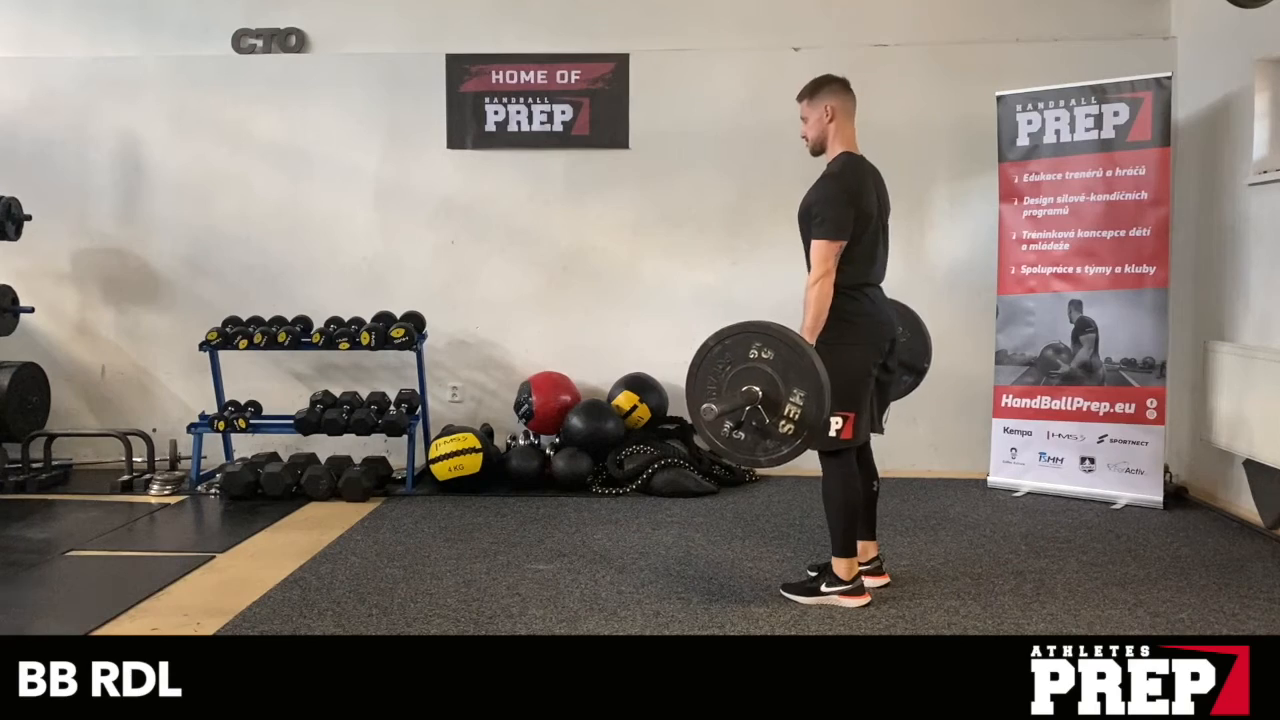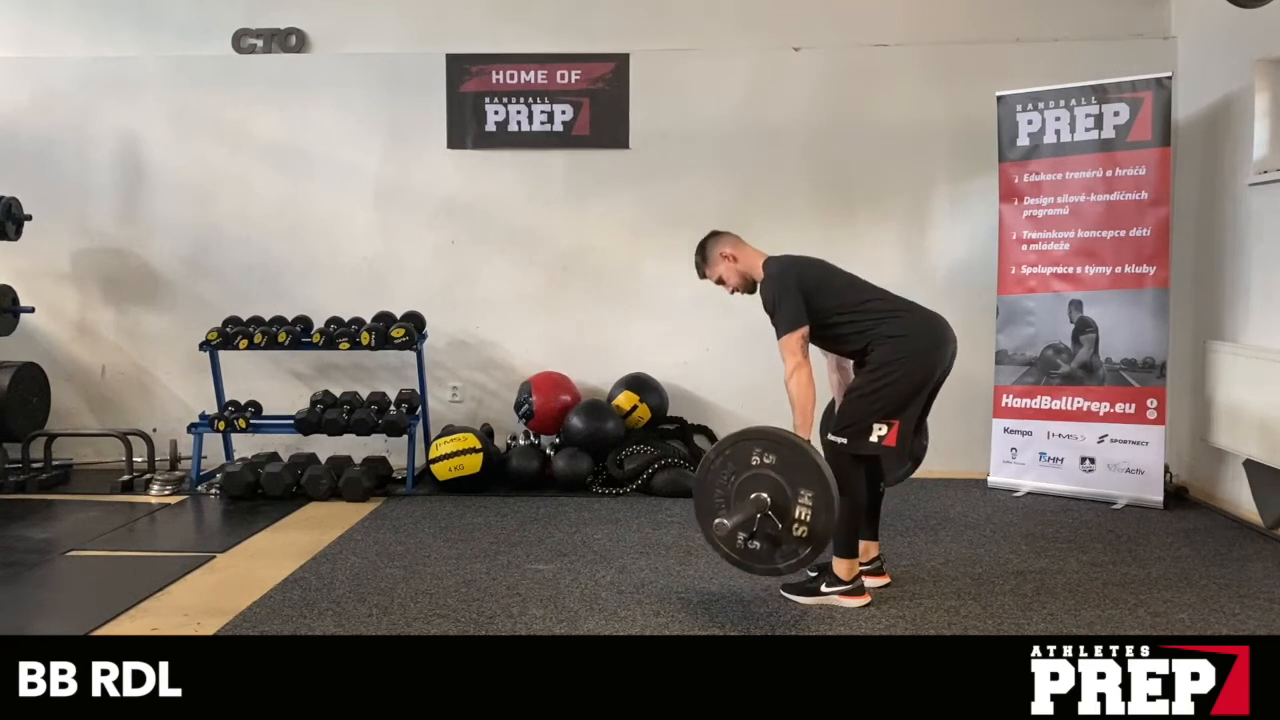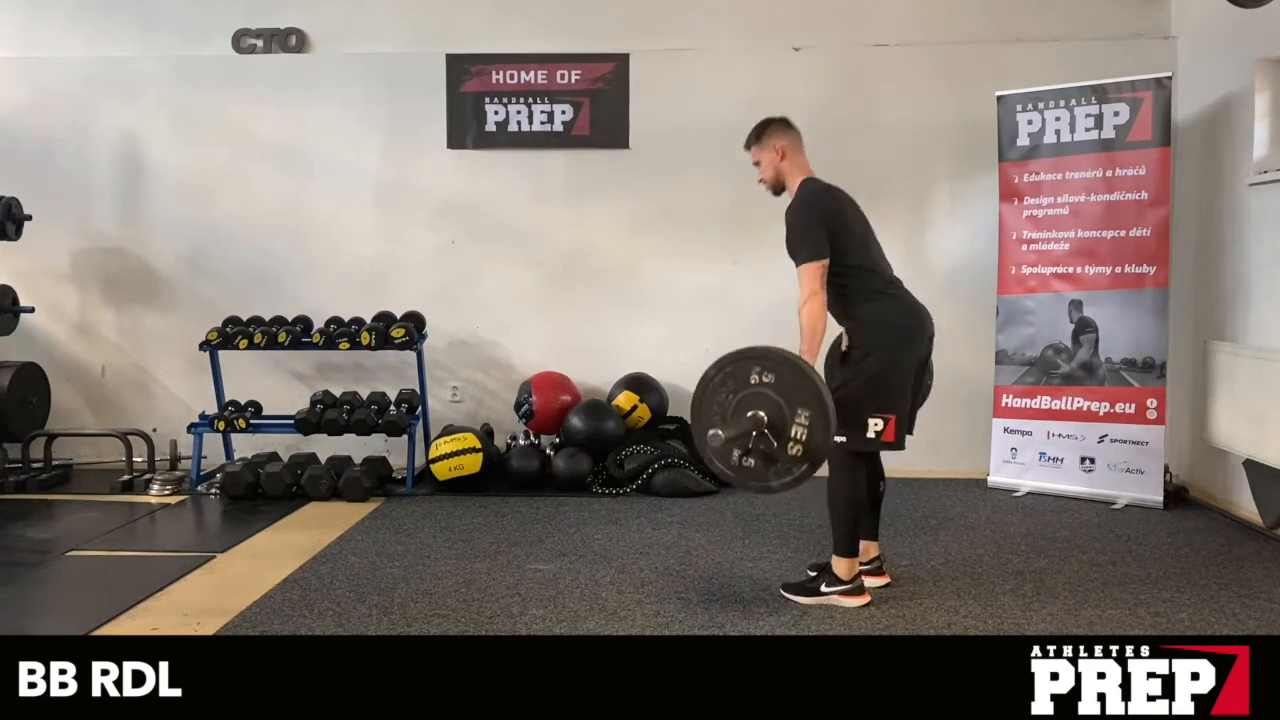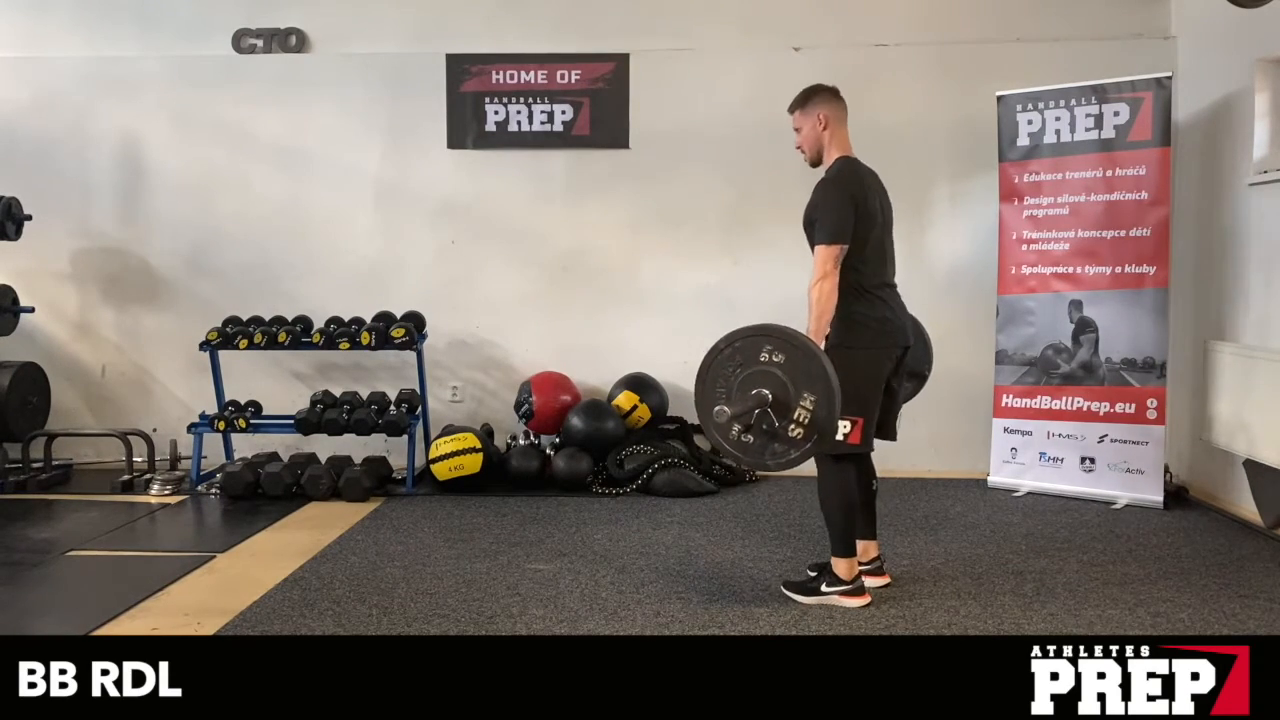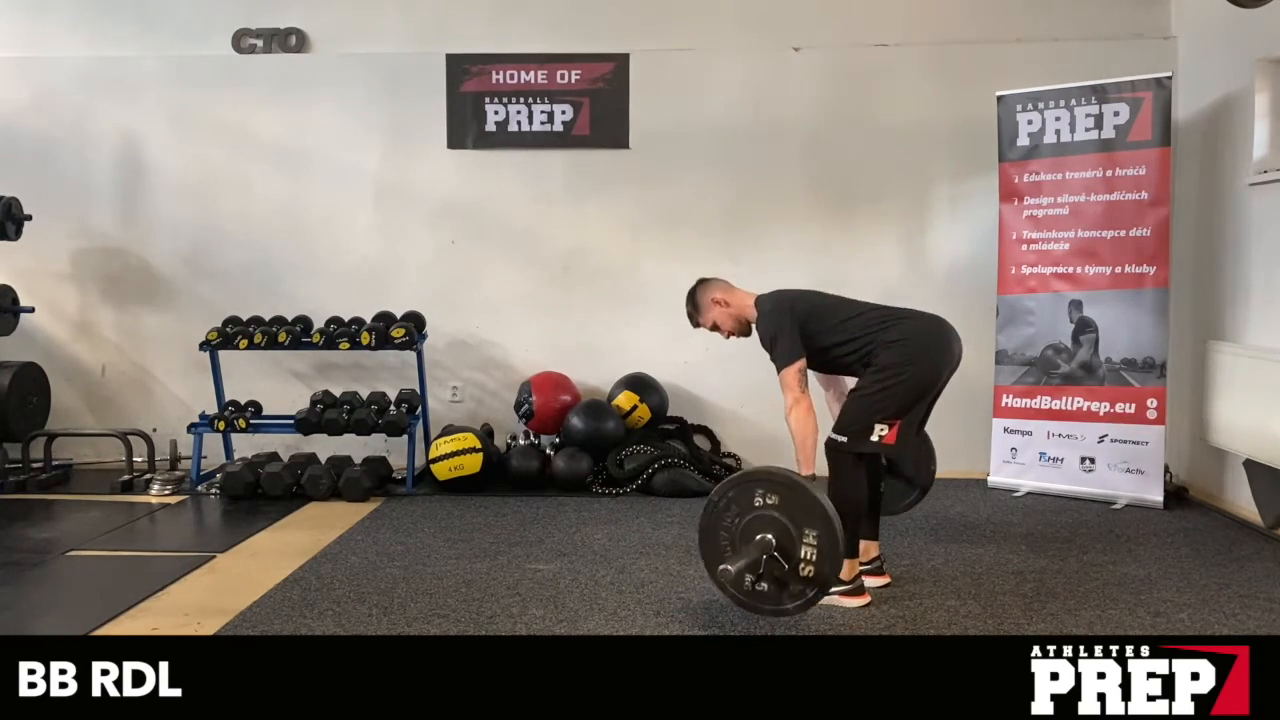
dt=1s
person 1, frame 1
left shoulder: (835, 182)
right shoulder: (867, 176)
left elbow: (823, 273)
left wrist: (803, 347)
left hip: (847, 333)
right hip: (873, 325)
left knee: (835, 449)
right knee: (854, 446)
left ankle: (844, 578)
right ankle: (866, 558)
person 1, frame 2
left shoulder: (777, 282)
right shoulder: (793, 273)
left elbow: (796, 367)
right elbow: (837, 352)
left wrist: (801, 444)
right wrist: (847, 413)
left hip: (910, 344)
right hip: (931, 338)
left knee: (843, 445)
right knee: (860, 442)
left ankle: (844, 579)
right ankle: (868, 558)
person 1, frame 3
left shoulder: (805, 206)
right shoulder: (829, 198)
left elbow: (813, 294)
left wrist: (804, 370)
right wrist: (853, 338)
left hip: (883, 335)
right hip: (903, 324)
left knee: (848, 446)
right knee: (859, 446)
left ankle: (845, 577)
right ankle: (868, 559)
person 1, frame 4
left shoulder: (835, 186)
right shoulder: (866, 179)
left elbow: (826, 276)
left hip: (861, 336)
right hip: (886, 328)
left knee: (831, 448)
right knee: (850, 447)
left ankle: (843, 578)
right ankle: (867, 558)
person 1, frame 5
left shoulder: (773, 318)
right shoulder: (787, 310)
left elbow: (797, 401)
right elbow: (833, 384)
left wrist: (806, 480)
right wrist: (851, 432)
left hip: (915, 350)
right hip: (935, 343)
left knee: (845, 446)
left ankle: (844, 578)
right ankle: (868, 559)
